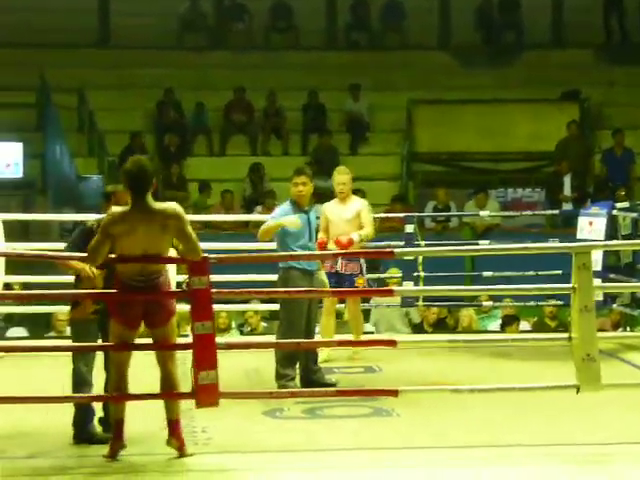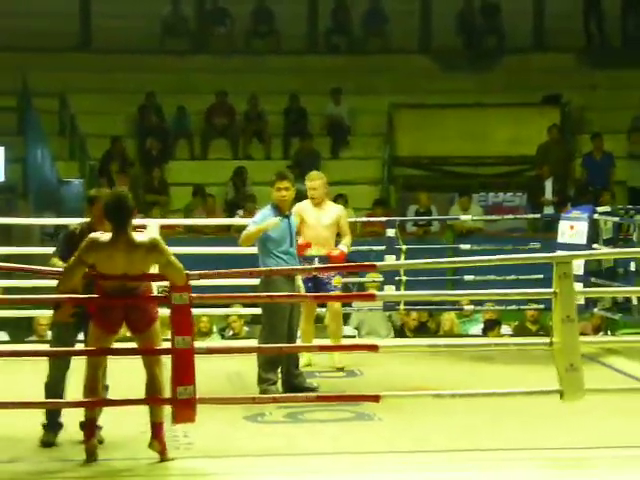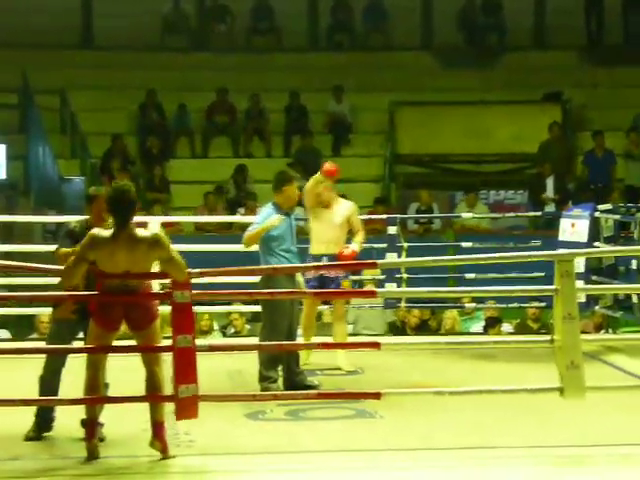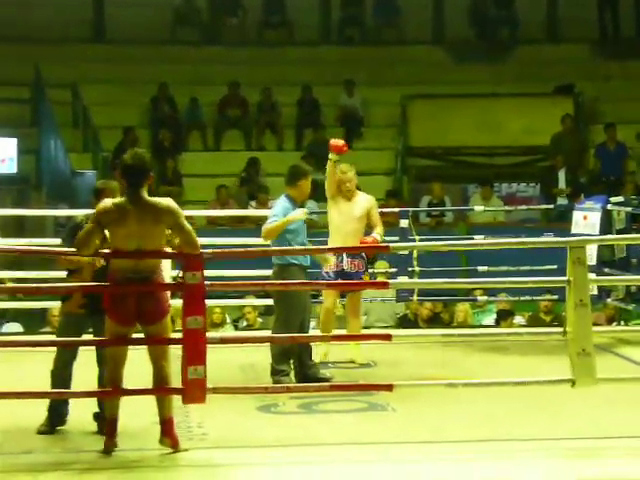
dt=0.3s
person 1, frame 1
left shoulder: (116, 217)
right shoulder: (171, 213)
left elbow: (93, 258)
right elbow: (195, 254)
left wrist: (112, 248)
left hip: (126, 293)
right hip: (158, 292)
left knee: (119, 367)
right knee: (168, 363)
left ankle: (117, 436)
right ankle: (174, 431)
person 1, frame 2
left shoulder: (95, 244)
right shoulder: (151, 245)
left elbow: (65, 283)
right elbow: (180, 280)
right wrist: (165, 260)
left hip: (107, 303)
right hip: (140, 302)
left knee: (94, 366)
right knee: (154, 366)
left ankle: (90, 434)
right ankle: (157, 435)
person 1, frame 3
left shoulder: (96, 240)
right shoulder: (153, 240)
left elbow: (67, 280)
right elbow: (182, 276)
left hip: (107, 301)
right hip: (140, 300)
left knee: (94, 365)
right knee: (154, 364)
left ankle: (91, 434)
right ankle: (159, 434)
person 1, frame 4
left shoulder: (108, 209)
right shoulder: (165, 208)
left elbow: (82, 246)
right elbow: (193, 246)
left wrist: (100, 247)
right wrist: (171, 246)
left hip: (120, 289)
right hip: (152, 289)
left knee: (114, 363)
right knee: (161, 362)
left ankle: (111, 433)
right ankle: (167, 431)
person 2, frame 1
right shoulder: (89, 230)
right elbow: (64, 258)
right wrist: (81, 266)
right hip: (87, 307)
right knee: (83, 366)
left ankle: (111, 422)
right ankle: (83, 426)
person 2, frame 2
right shoulder: (73, 234)
right elbow: (55, 263)
right hip: (69, 310)
right knee: (57, 368)
left ankle: (93, 424)
right ankle: (51, 425)
person 2, frame 3
right shoulder: (73, 231)
right elbow: (60, 258)
right wrist: (82, 247)
right hip: (68, 308)
right knee: (53, 365)
right ankle: (43, 420)
person 2, frame 4
right shoulder: (79, 226)
right elbow: (64, 257)
right wrist: (87, 261)
right hip: (76, 303)
left knee: (108, 362)
right knee: (63, 360)
left ankle: (105, 415)
right ankle: (55, 414)
person 3, frame 1
left shoulder: (311, 212)
right shoulder: (284, 211)
right elbow: (262, 236)
left wrist: (320, 271)
right wrist: (280, 222)
left hip: (311, 275)
right hip: (292, 275)
left knee: (309, 330)
right knee: (291, 330)
left ankle: (311, 374)
right ankle: (285, 378)
person 3, frame 2
left shoulder: (291, 216)
right shoulder: (265, 215)
right elbow: (244, 240)
right wrist: (263, 227)
left hip: (290, 280)
right hip: (274, 281)
left knee: (290, 334)
right knee: (273, 334)
left ankle: (292, 379)
right ankle: (267, 382)
person 3, frame 3
left shoulder: (289, 214)
right shoulder: (267, 214)
right elbow: (246, 241)
left wrist: (297, 273)
right wrist: (266, 226)
left hip: (290, 278)
right hip: (275, 279)
left knee: (290, 332)
right knee: (273, 332)
left ankle: (293, 377)
right ankle: (268, 380)
person 3, frame 4
left shoulder: (296, 206)
right shoulder: (282, 206)
right elbow: (266, 234)
right wrist: (289, 218)
left hip: (299, 271)
right hip: (287, 271)
left knee: (302, 325)
right knee: (286, 325)
left ankle: (306, 369)
right ankle: (280, 373)
person 4, frame 1
left shoulder: (361, 204)
right shoulder: (327, 207)
left elbow: (370, 230)
right elbow: (323, 231)
left wrist: (355, 237)
right wrist: (321, 241)
left hip: (353, 259)
right hip: (331, 260)
left knee: (353, 307)
right knee: (328, 306)
right ankle: (326, 348)
person 4, frame 2
left shoulder: (337, 210)
right shoulder: (300, 208)
left elbow: (347, 235)
left wrist: (343, 249)
right wrist: (297, 241)
left hip: (328, 263)
right hip: (306, 263)
left knee: (335, 309)
right knee: (307, 312)
left ankle: (336, 352)
right ankle: (307, 354)
person 4, frame 3
left shoulder: (348, 207)
right shoulder: (312, 204)
left elbow: (360, 232)
right elbow: (307, 190)
left wrist: (355, 247)
right wrist: (321, 176)
left hip: (337, 263)
right hip: (314, 261)
left knee: (339, 312)
right knee: (309, 310)
left ankle: (341, 356)
right ankle: (305, 349)
person 4, frame 4
left shoulder: (368, 201)
right shoulder: (332, 194)
left elbow: (378, 226)
right elbow: (330, 176)
left wrist: (375, 237)
right wrist: (333, 156)
left hip: (356, 258)
right hip: (333, 256)
left knee: (354, 308)
right knee: (328, 305)
left ankle: (355, 350)
right ankle: (324, 346)
